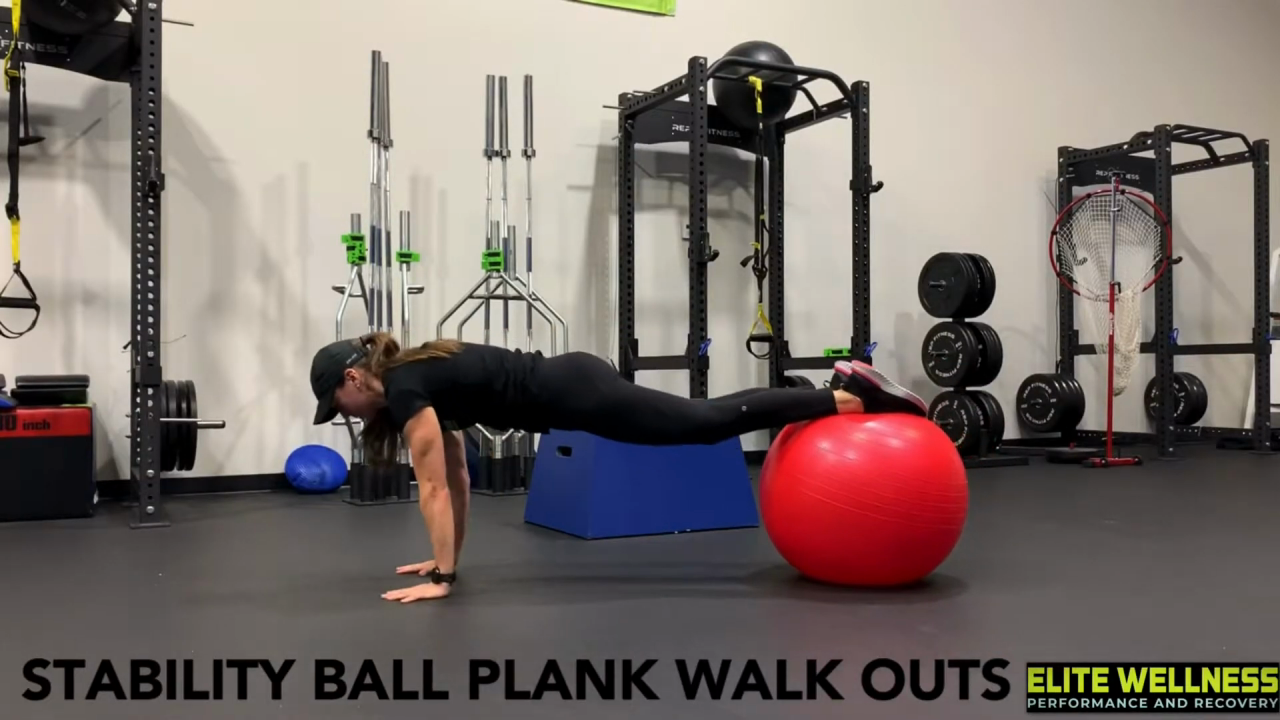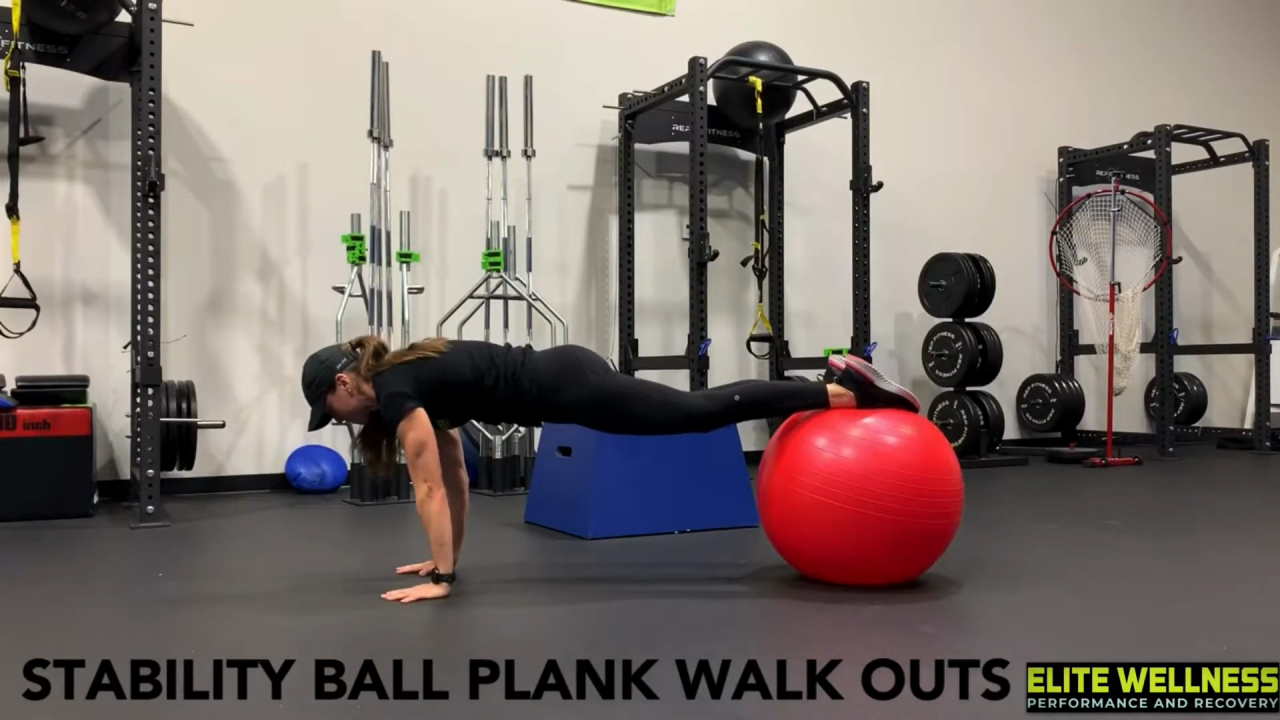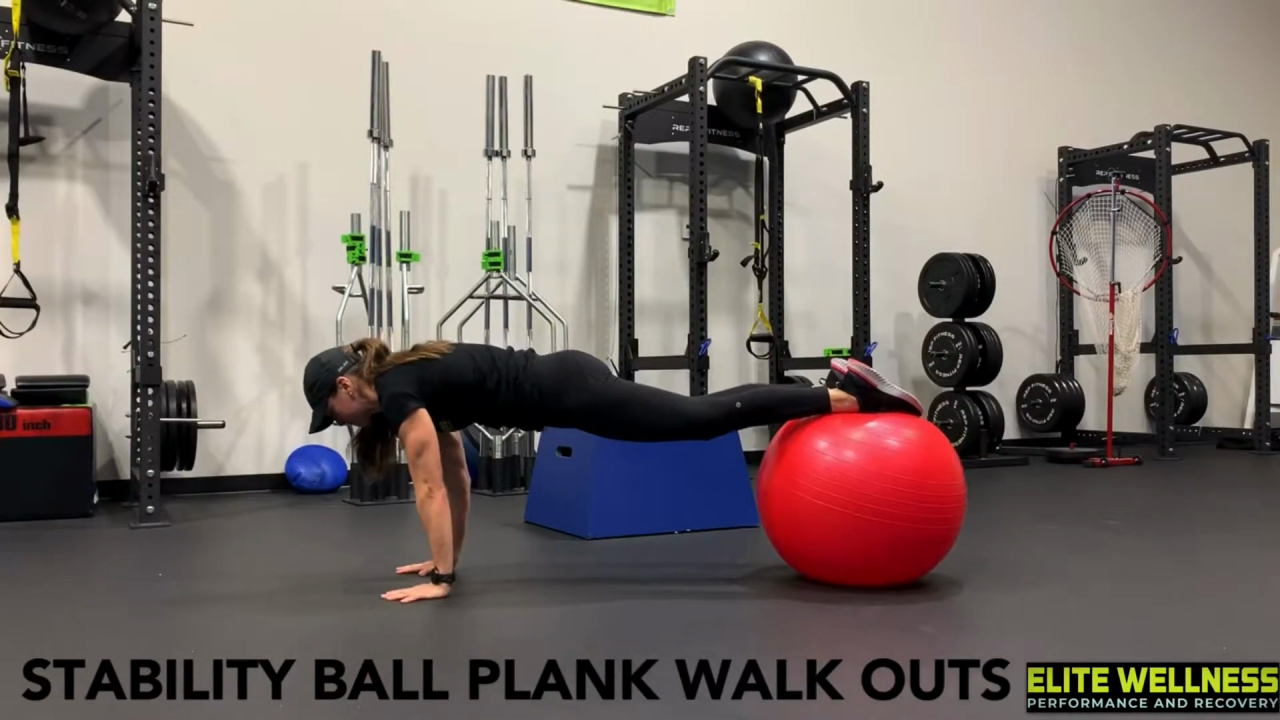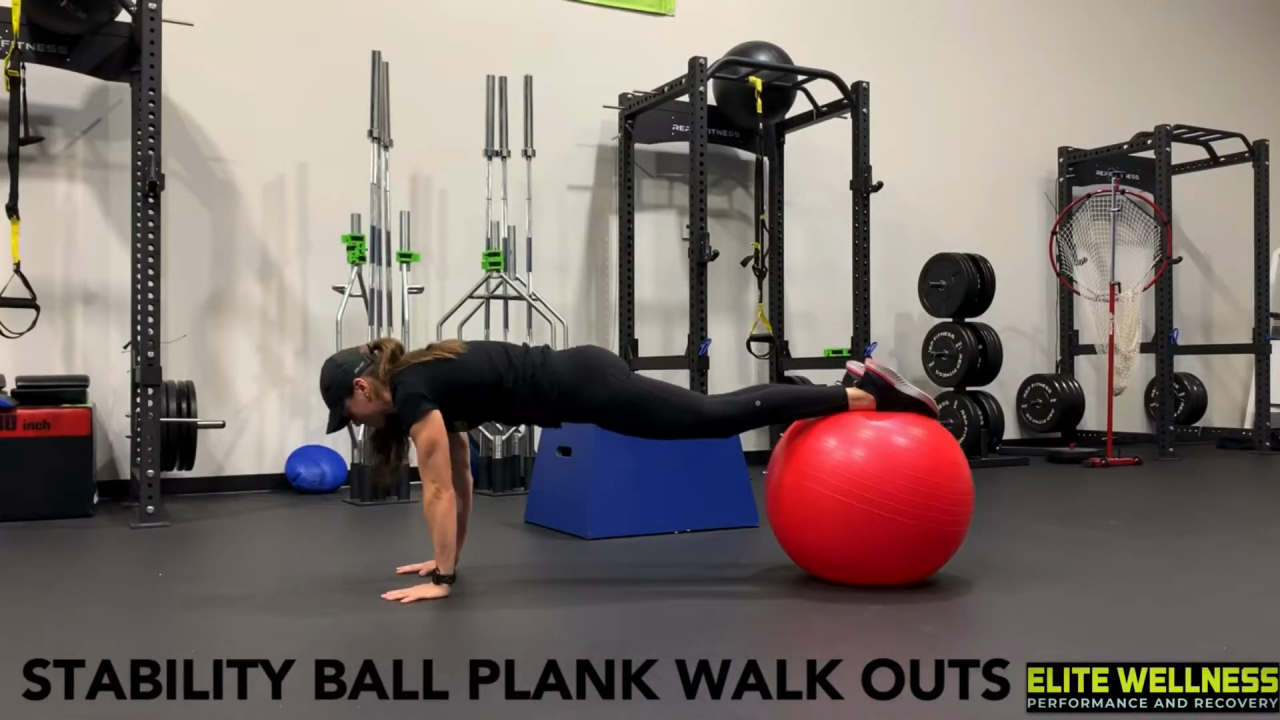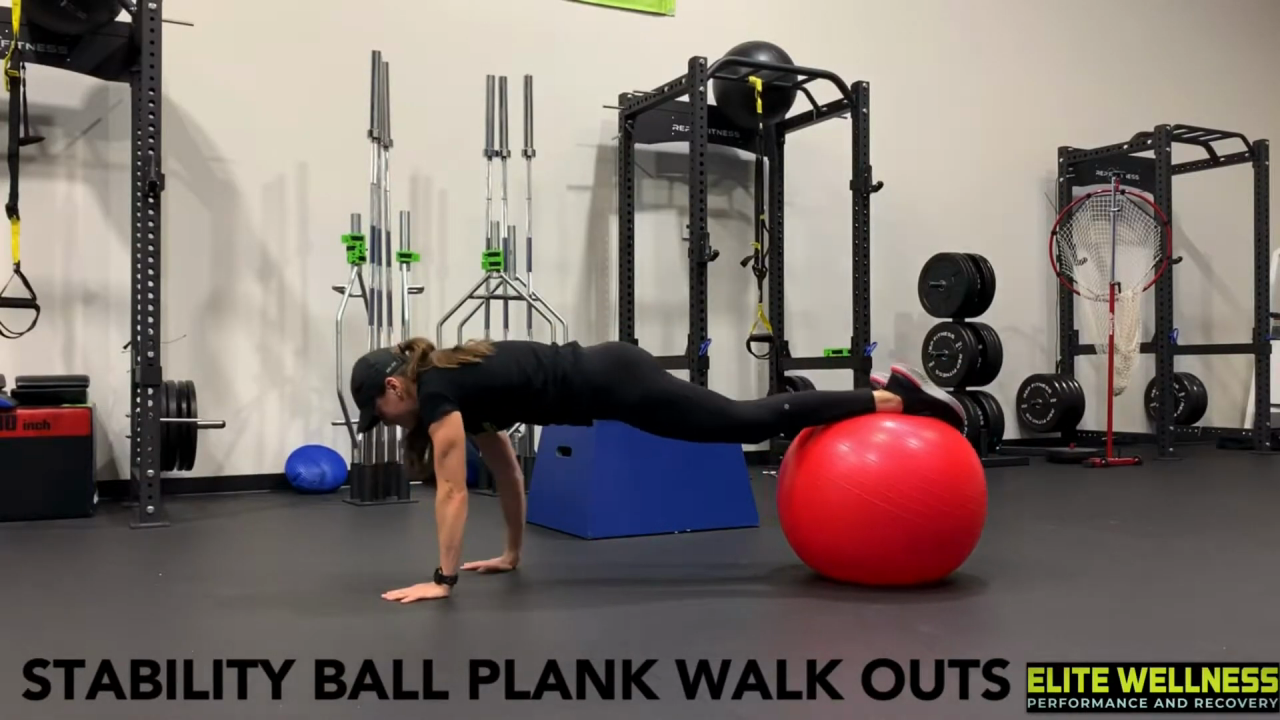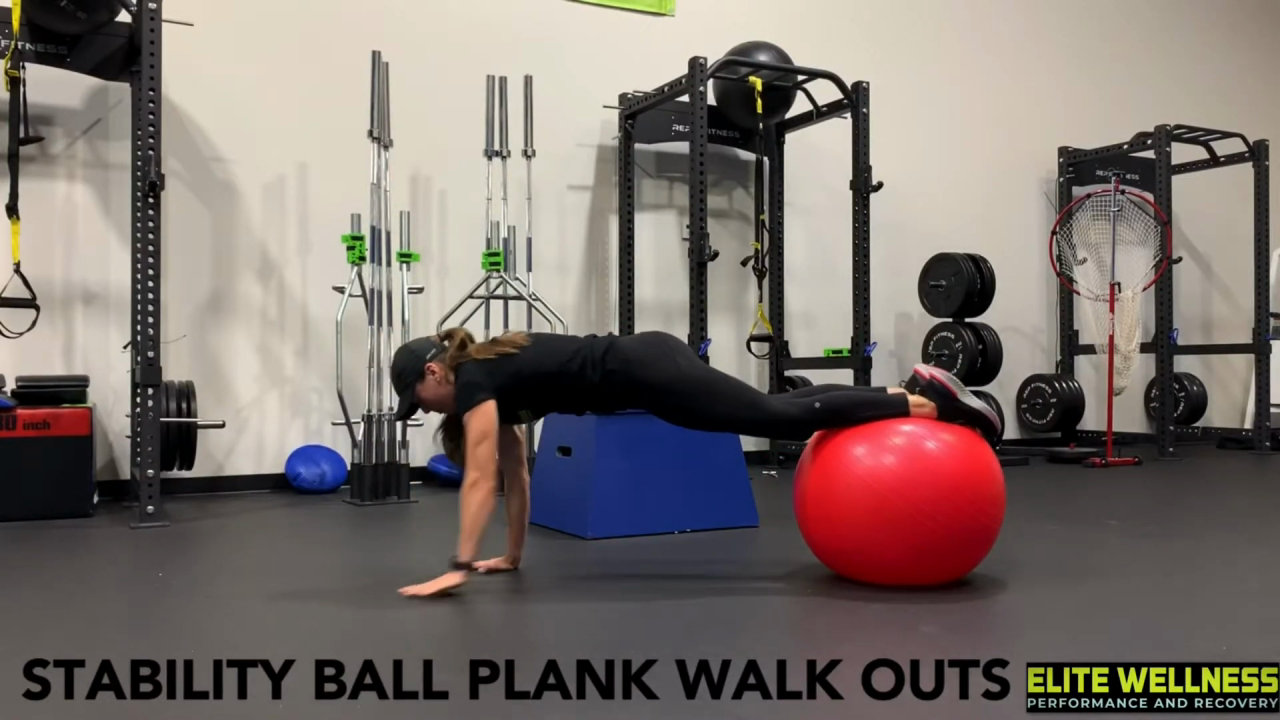
dt=0.3s
person 1, frame 1
left shoulder: (403, 389)
right shoulder: (423, 379)
left elbow: (434, 488)
right elbow: (458, 478)
left wrist: (441, 578)
right wrist: (449, 558)
left hip: (575, 394)
right hip: (573, 382)
left knee: (712, 423)
right knee: (709, 418)
left ankle: (855, 398)
right ankle: (839, 388)
person 1, frame 2
left shoulder: (394, 390)
right shoulder: (415, 380)
left elbow: (429, 489)
right elbow: (455, 477)
left wrist: (442, 577)
right wrist: (446, 556)
left hip: (566, 385)
right hip: (565, 375)
left knee: (705, 410)
right knee: (704, 408)
left ankle: (848, 390)
right ankle: (833, 382)
person 1, frame 3
left shoulder: (396, 391)
right shoulder: (416, 383)
left elbow: (430, 489)
right elbow: (457, 479)
left wrist: (440, 577)
right wrist: (449, 557)
left hip: (569, 391)
right hip: (567, 380)
left knee: (708, 418)
right knee: (705, 414)
left ankle: (850, 395)
right ankle: (838, 387)
person 1, frame 4
left shoulder: (410, 391)
right shoulder: (430, 381)
left elbow: (439, 489)
right elbow: (462, 479)
left wrist: (441, 578)
right wrist: (447, 557)
left hip: (585, 386)
right hip: (583, 374)
left knee: (724, 416)
right knee: (720, 412)
left ankle: (866, 395)
right ankle: (853, 386)
person 1, frame 5
left shoulder: (436, 390)
right shoulder: (462, 385)
left elbow: (453, 492)
right elbow: (508, 472)
left wrist: (442, 578)
right wrist: (513, 552)
left hip: (617, 383)
right hip: (612, 371)
left knee: (752, 421)
right knee: (748, 419)
left ankle: (896, 397)
right ankle: (883, 392)
person 1, frame 6
left shoulder: (474, 381)
right shoulder: (496, 378)
left elbow: (481, 479)
right elbow: (517, 474)
left wrist: (459, 566)
right wrist: (512, 554)
left hip: (650, 371)
right hip: (647, 367)
left knee: (784, 418)
right knee: (780, 412)
left ankle: (929, 402)
right ankle: (906, 391)
